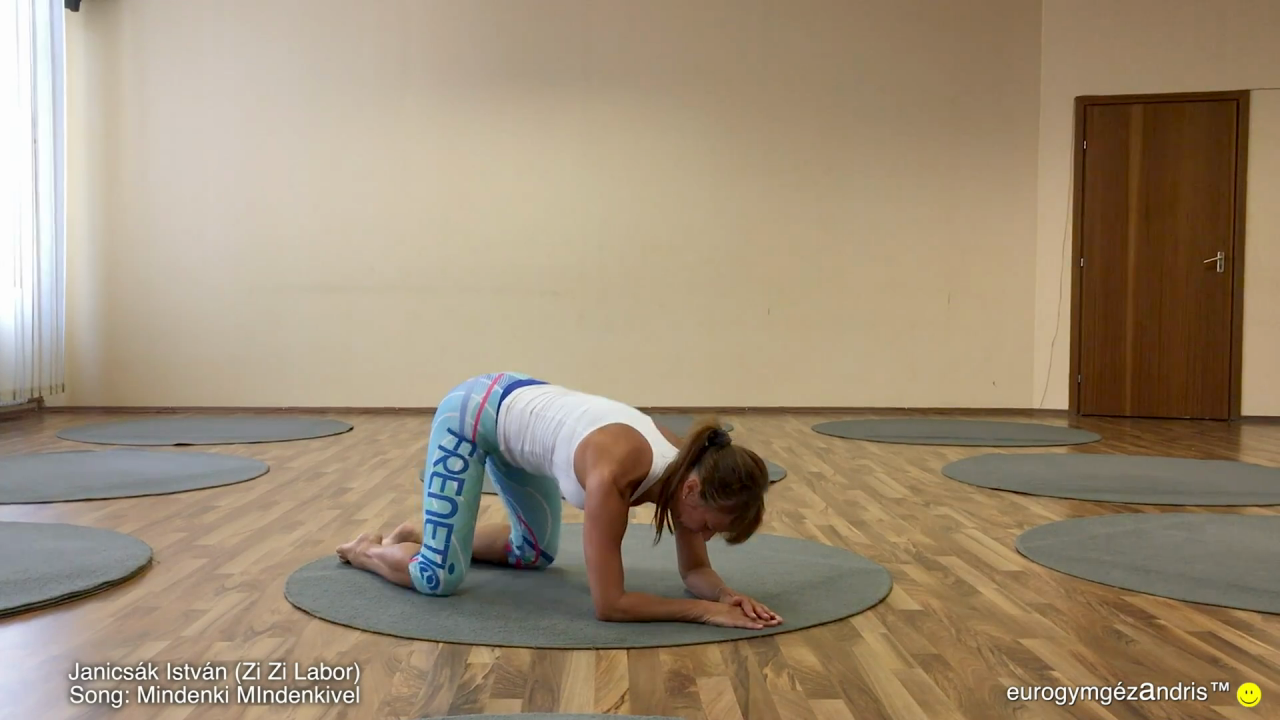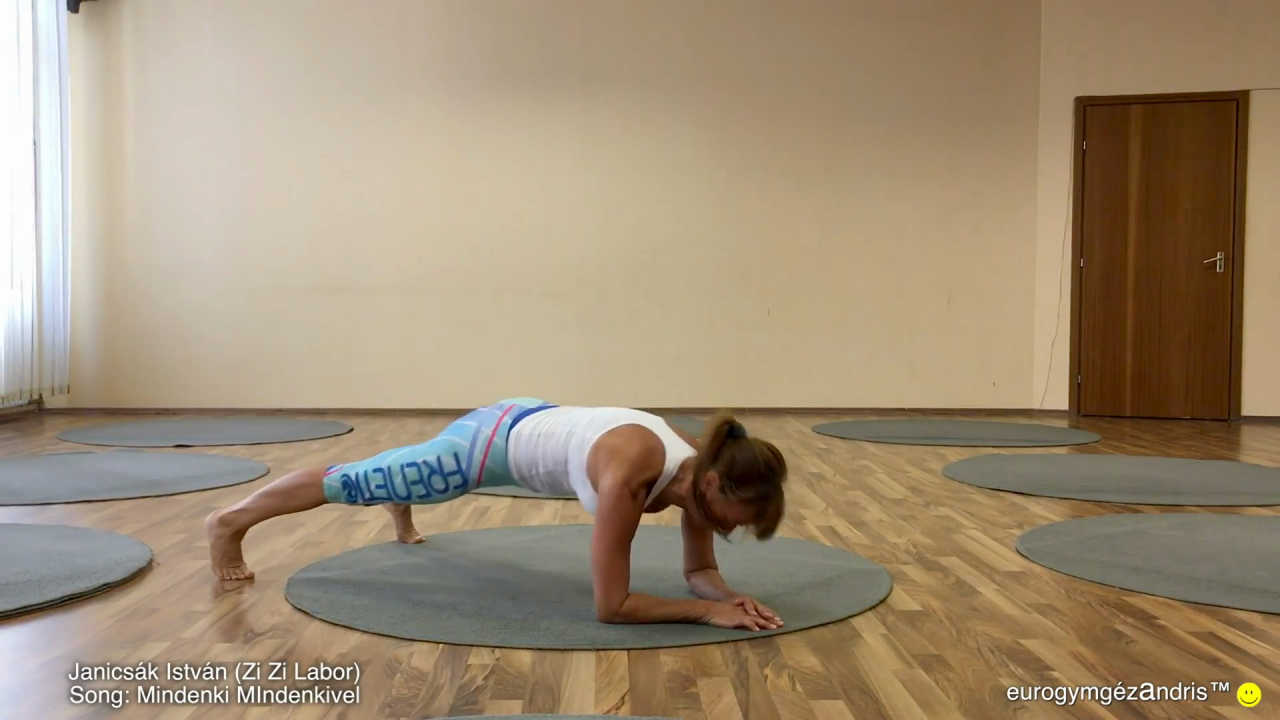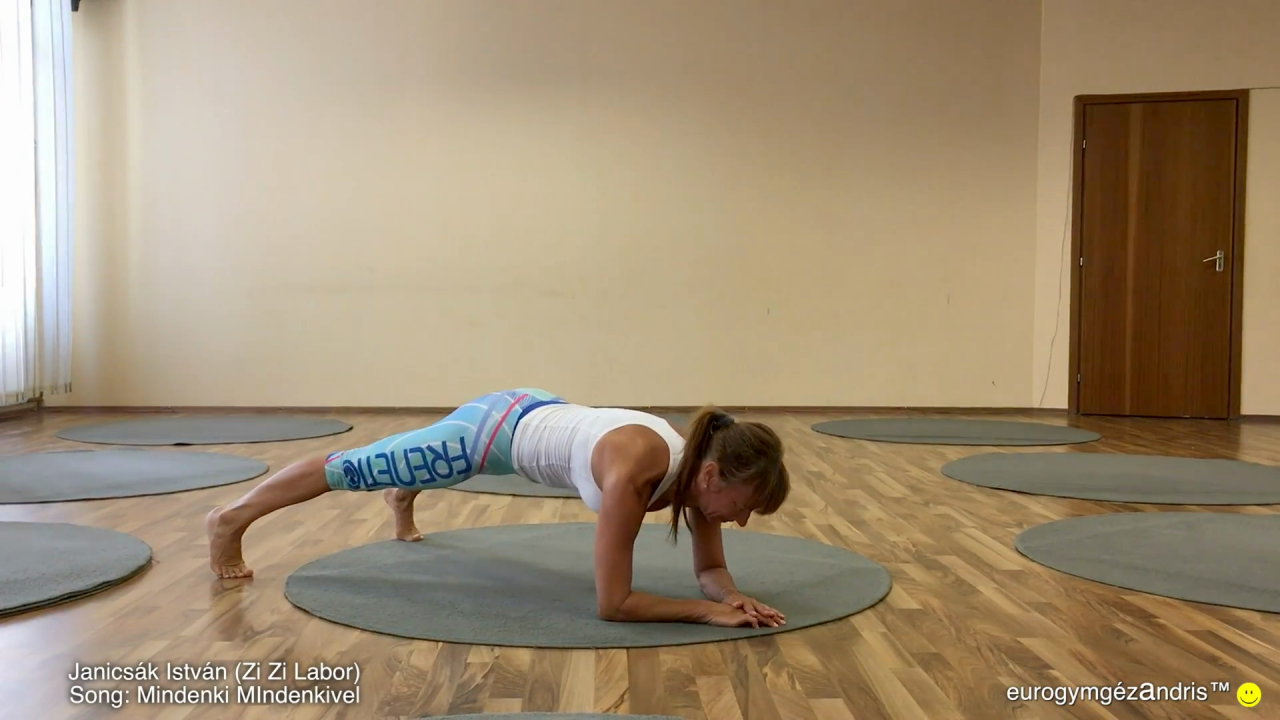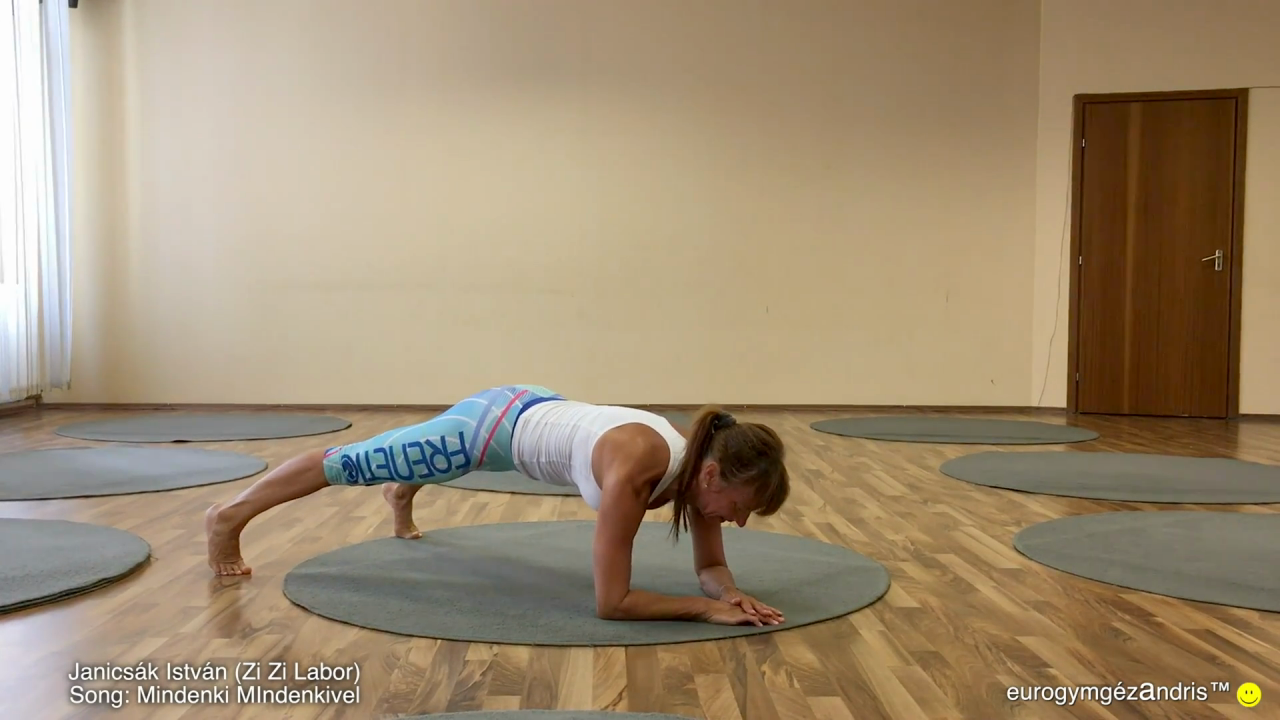
dt=0.7s
person 1, frame 1
left shoulder: (689, 468)
right shoulder: (613, 473)
left elbow: (695, 571)
right elbow: (609, 604)
left wrist: (726, 596)
right wrist: (707, 611)
left hip: (514, 409)
right hip: (471, 412)
left knee: (535, 554)
right knee: (440, 579)
left ankle: (424, 532)
right ankle: (367, 552)
person 1, frame 2
left shoulder: (699, 467)
right shoulder: (629, 471)
left elbow: (698, 569)
right elbow: (611, 606)
left wrist: (730, 596)
right wrist: (709, 612)
left hip: (531, 425)
right hip: (495, 440)
right knee: (356, 481)
left ankle: (401, 510)
right ankle: (230, 521)
person 1, frame 3
left shoulder: (700, 464)
right shoulder: (634, 470)
left elbow: (709, 568)
right elbow: (612, 603)
left wrist: (733, 595)
right wrist: (708, 612)
left hip: (538, 417)
right hip: (500, 427)
right knee: (359, 467)
left ankle: (402, 500)
right ankle: (230, 519)
person 1, frame 4
left shoulder: (701, 461)
right shoulder: (634, 468)
left elbow: (710, 566)
right elbow: (611, 601)
left wrist: (732, 592)
right wrist: (708, 610)
left hip: (537, 412)
right hip: (499, 424)
right knee: (356, 463)
left ankle: (400, 496)
right ankle: (228, 516)
